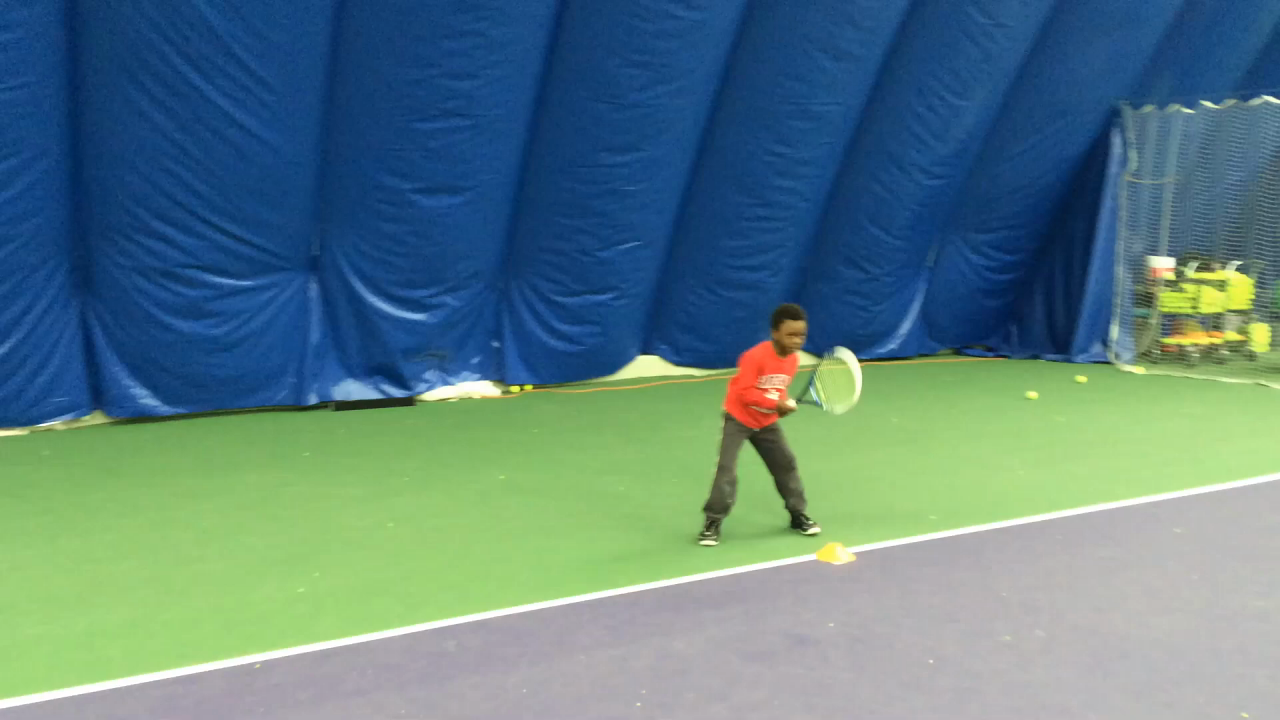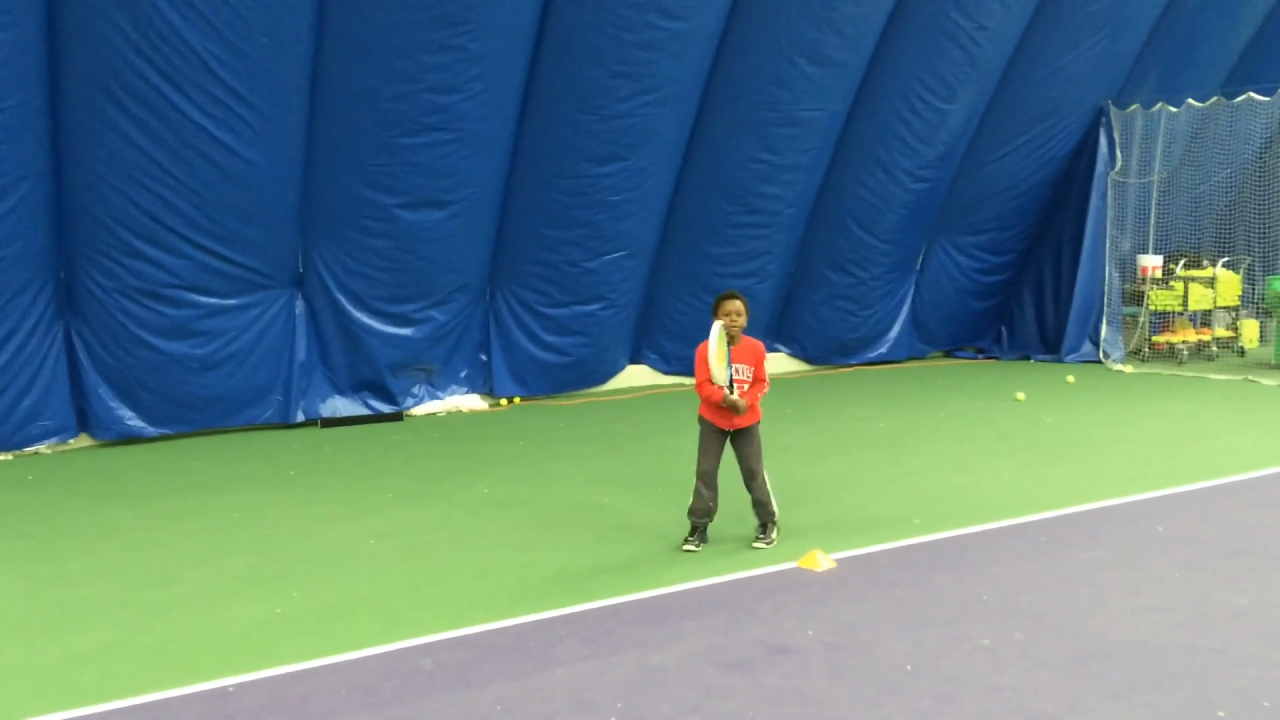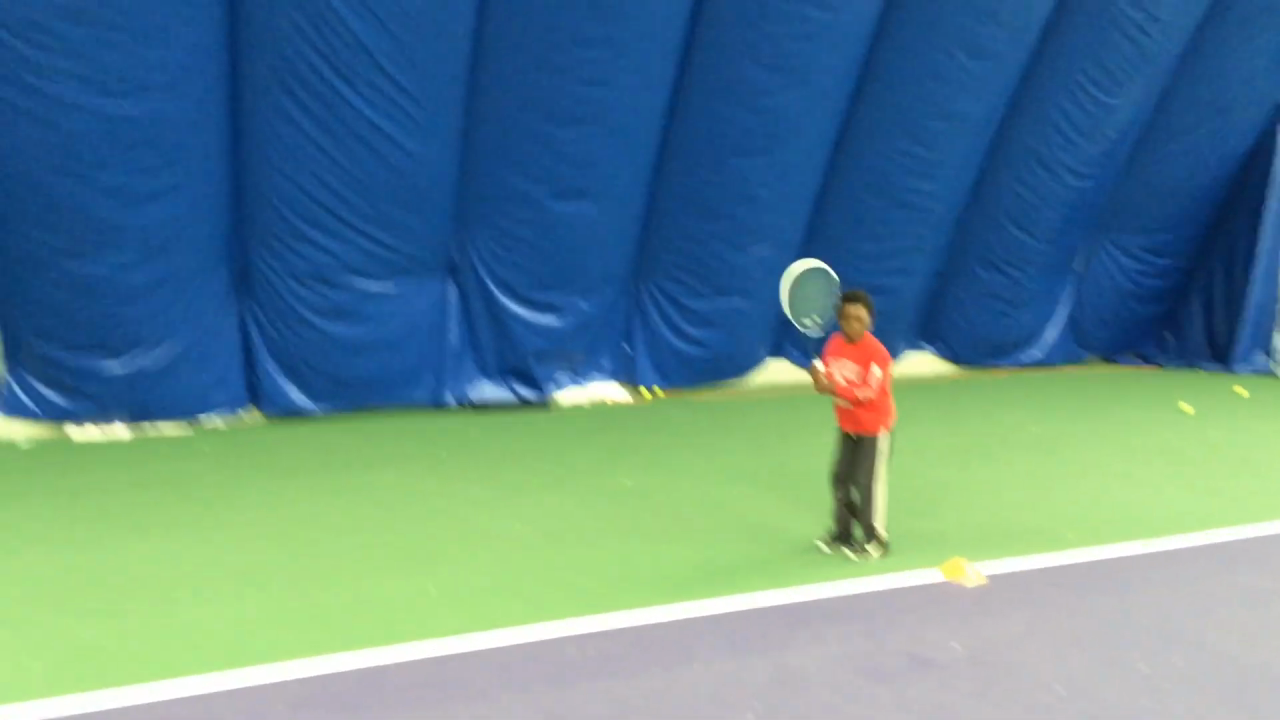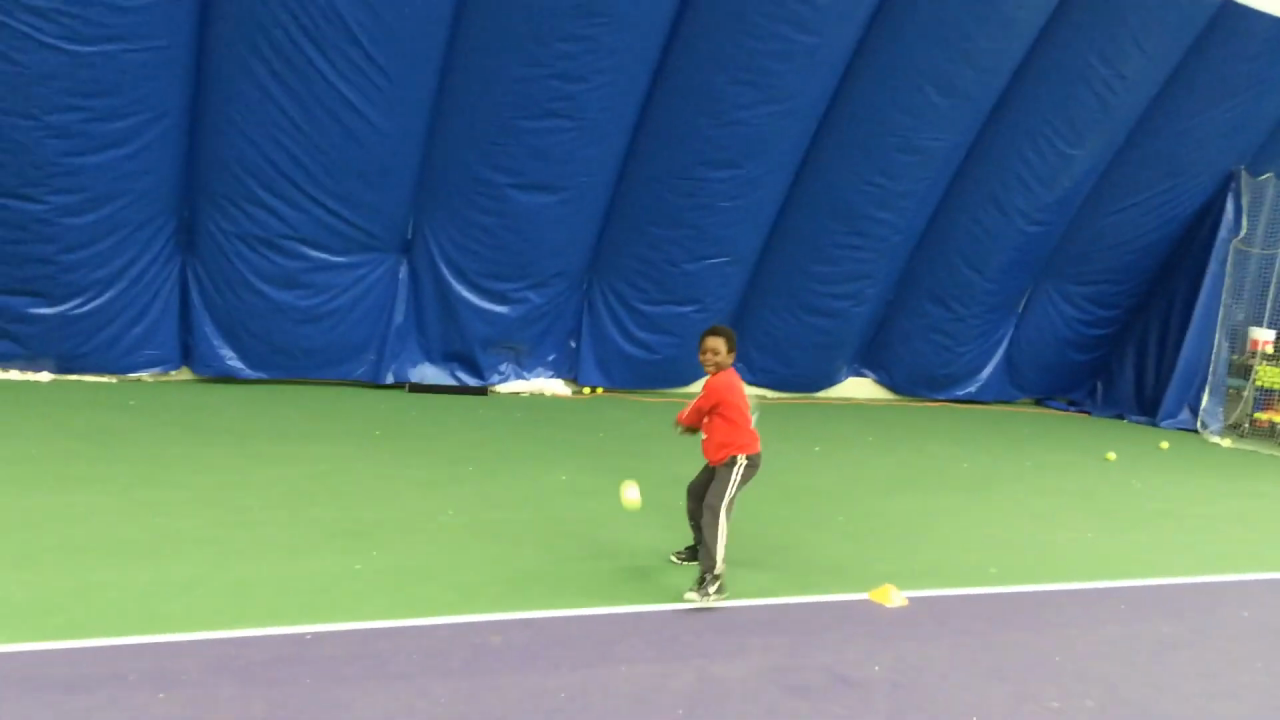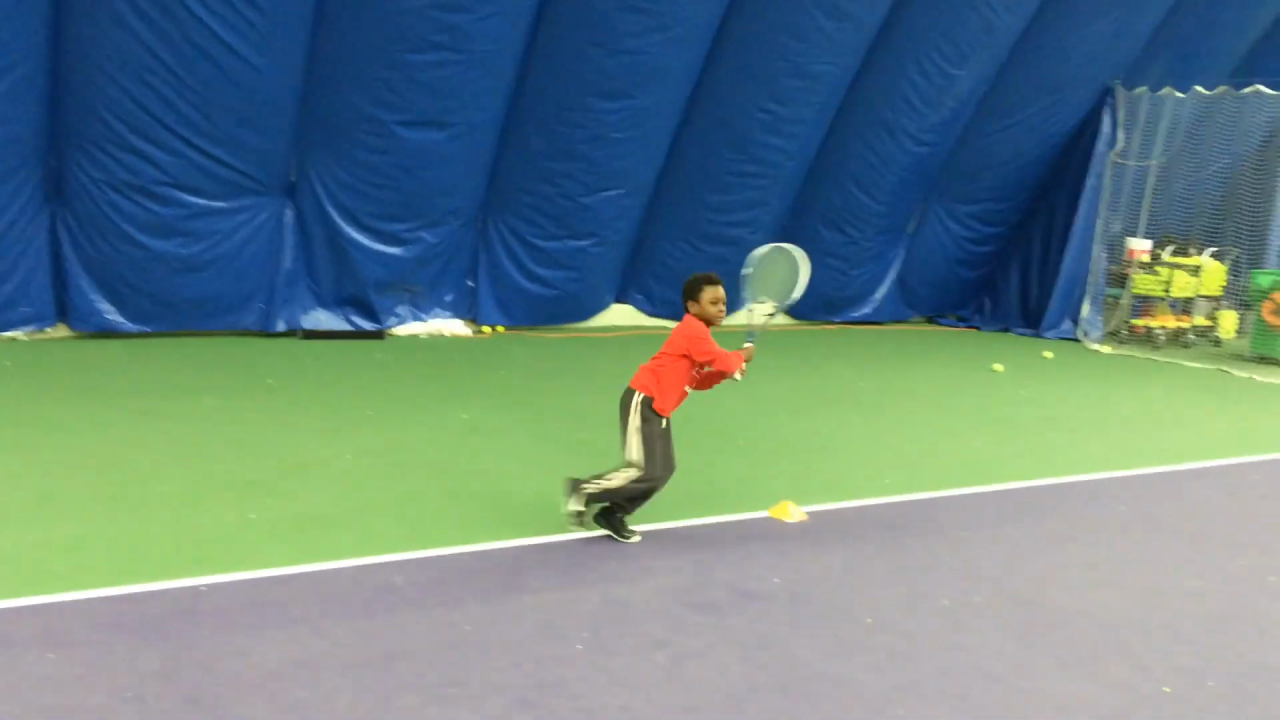
dt=1s
person 1, frame 1
left shoulder: (792, 359)
right shoulder: (755, 357)
right elbow: (745, 392)
left wrist: (786, 403)
right wrist: (776, 403)
left hip: (767, 421)
right hip: (739, 419)
left knee: (786, 463)
right knee: (726, 468)
left ankle: (798, 514)
right ankle: (713, 522)
person 1, frame 2
left shoulder: (756, 348)
right shoulder: (705, 350)
left elbow: (762, 383)
right elbow: (702, 386)
left wrist: (746, 401)
right wrist: (724, 399)
left hip: (747, 421)
right hip: (712, 421)
left knee: (754, 471)
right knee: (705, 473)
left ankle: (768, 523)
right ankle: (699, 528)
person 1, frame 3
left shoulder: (876, 351)
right shoulder: (833, 343)
left elbow: (870, 391)
right elbow: (826, 375)
left wrist: (832, 387)
right wrist: (820, 378)
left hip: (874, 428)
right hip: (849, 426)
left knee: (869, 482)
right knee: (841, 476)
left ankle: (875, 538)
right ankle: (844, 531)
person 1, frame 4
left shoulder: (720, 384)
right shoulder: (721, 381)
left elbow: (692, 415)
left wrist: (684, 421)
right wrist: (694, 423)
left hip: (739, 459)
right hip: (719, 457)
left knee: (714, 508)
right knee: (696, 494)
left ankle: (712, 579)
right ankle: (701, 547)
person 1, frame 5
left shoulder: (699, 333)
right shoulder: (692, 332)
left elbow: (700, 380)
right elbow: (721, 361)
left wrist: (731, 369)
right wrist: (742, 357)
left hip: (656, 408)
right hip: (644, 401)
left knee: (662, 470)
right knee: (648, 471)
left ankle: (611, 514)
right ankle: (585, 491)
